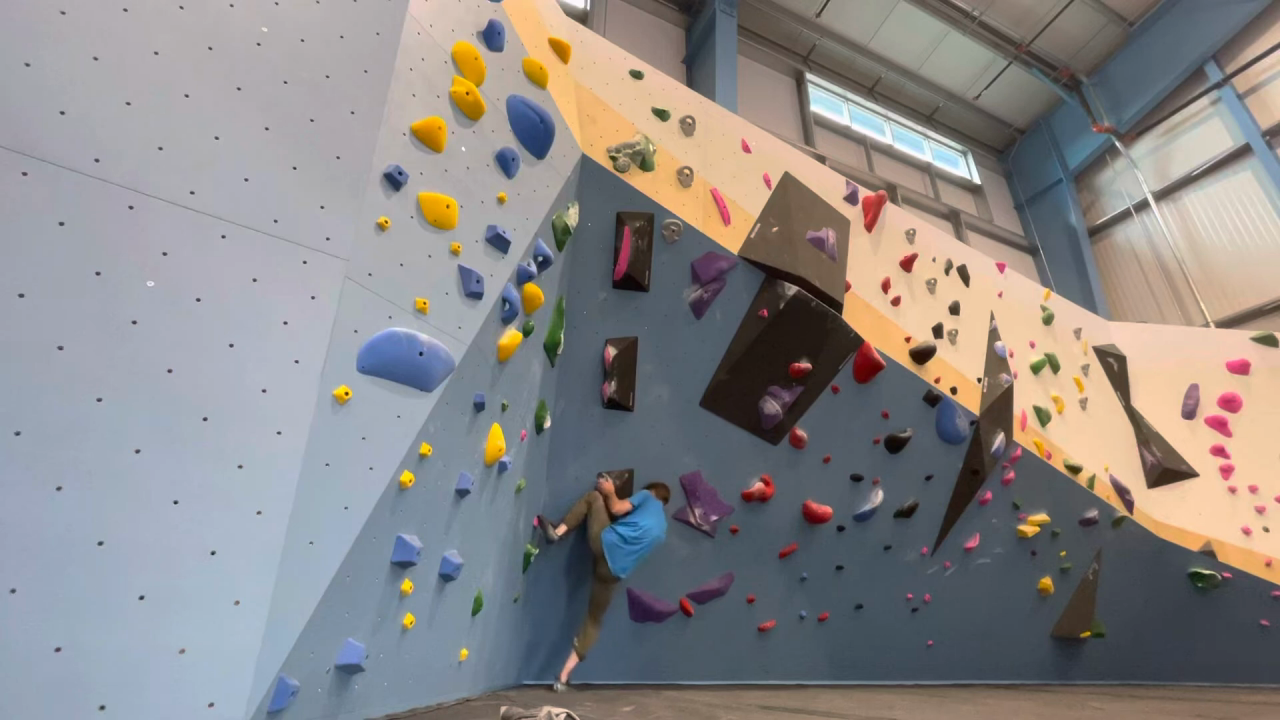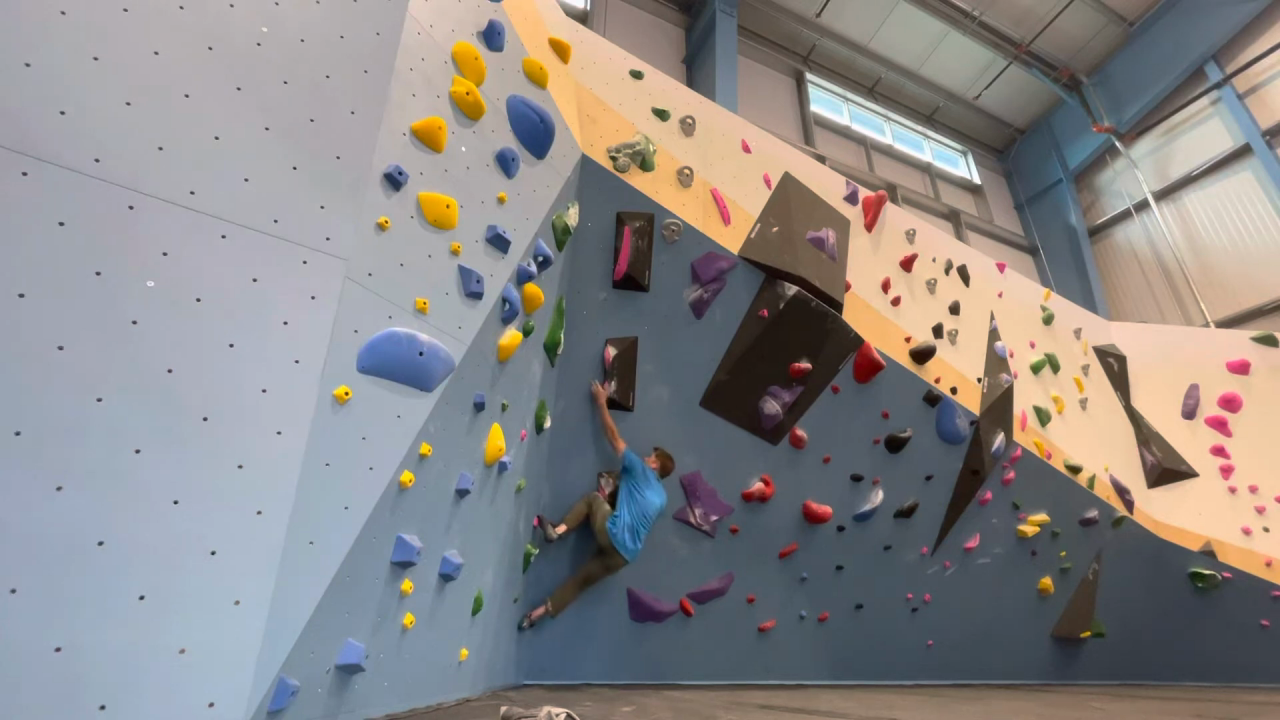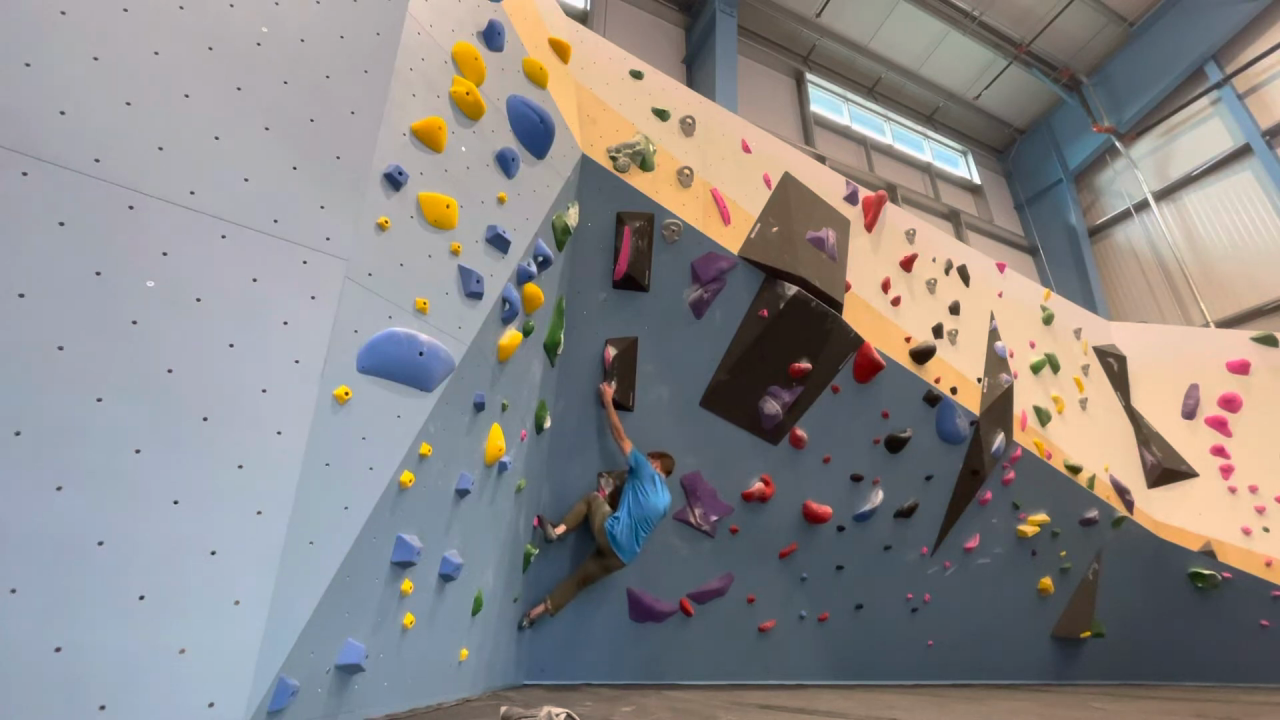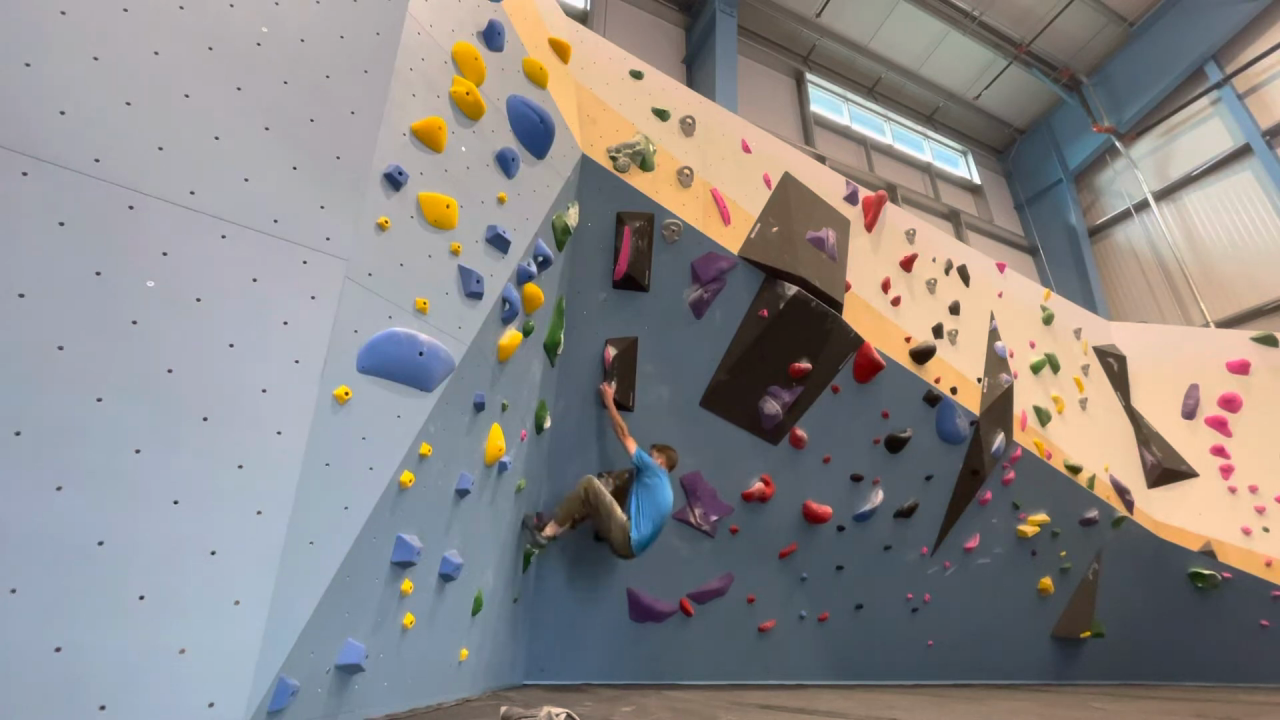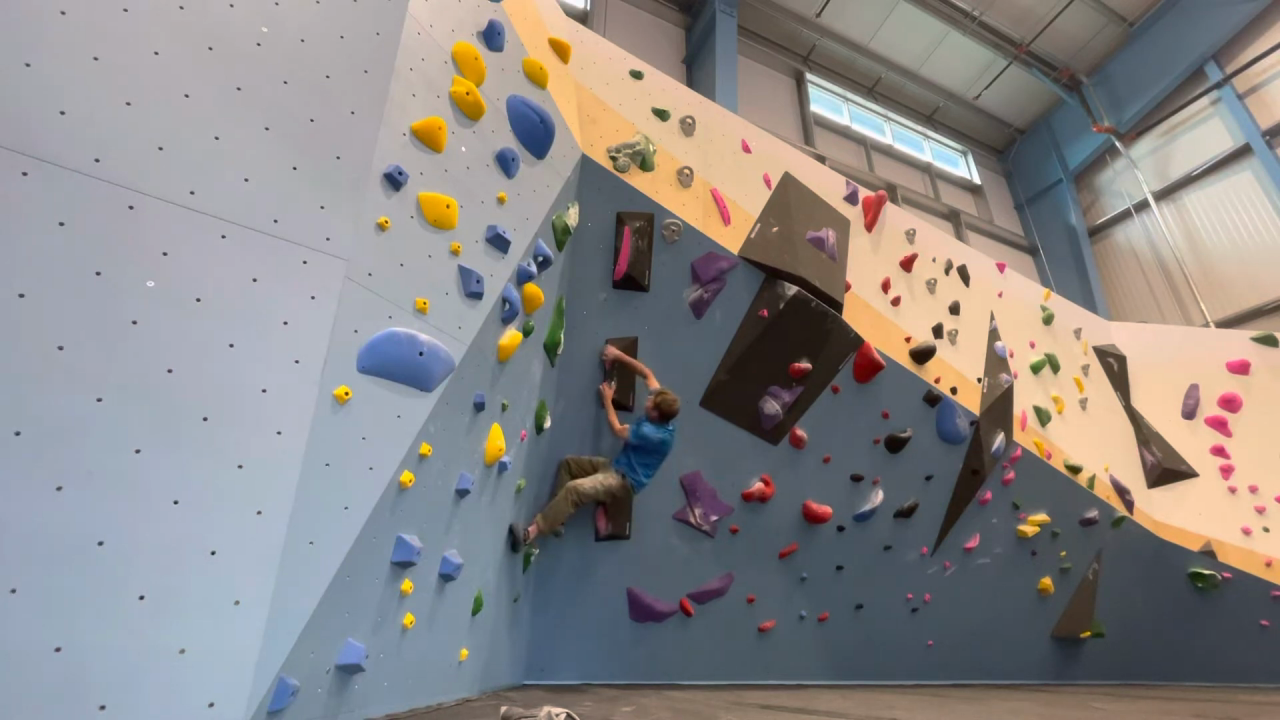
dt=1s
person 1, frame 1
left shoulder: (648, 497)
right shoulder: (661, 528)
left elbow: (617, 508)
left wrist: (609, 492)
left hip: (606, 542)
right hip: (615, 570)
left knee: (594, 496)
right knee: (594, 620)
left ankle: (557, 531)
right ankle: (564, 676)
person 1, frame 2
left shoulder: (640, 470)
right shoulder: (661, 497)
left elbow: (614, 437)
left wrist: (601, 402)
right wrist: (611, 499)
left hip: (612, 535)
right hip: (625, 554)
left knee: (593, 498)
right knee: (581, 579)
left ankle: (557, 530)
right ankle: (541, 612)
person 1, frame 3
left shoulder: (645, 471)
right shoulder: (666, 499)
left elbow: (620, 437)
left wrist: (608, 401)
left hip: (611, 536)
right hip: (625, 556)
left knee: (592, 498)
right knee: (580, 578)
left ankle: (557, 530)
right ankle: (539, 611)
person 1, frame 4
left shoulder: (653, 469)
right shoulder: (664, 487)
left elbow: (624, 435)
left wrist: (608, 401)
left hip: (626, 540)
right hip: (630, 544)
left knee: (589, 483)
right knee: (591, 502)
left ankle: (547, 533)
right ankle: (553, 528)
person 1, frame 5
left shoulder: (651, 433)
right shoulder: (664, 416)
left elbow: (617, 429)
right elbow: (648, 374)
left wrist: (607, 400)
right wrist: (619, 356)
left hip: (625, 480)
right hip: (617, 467)
left knee: (573, 489)
right knee: (567, 463)
left ankle: (530, 534)
right ankle: (556, 520)
